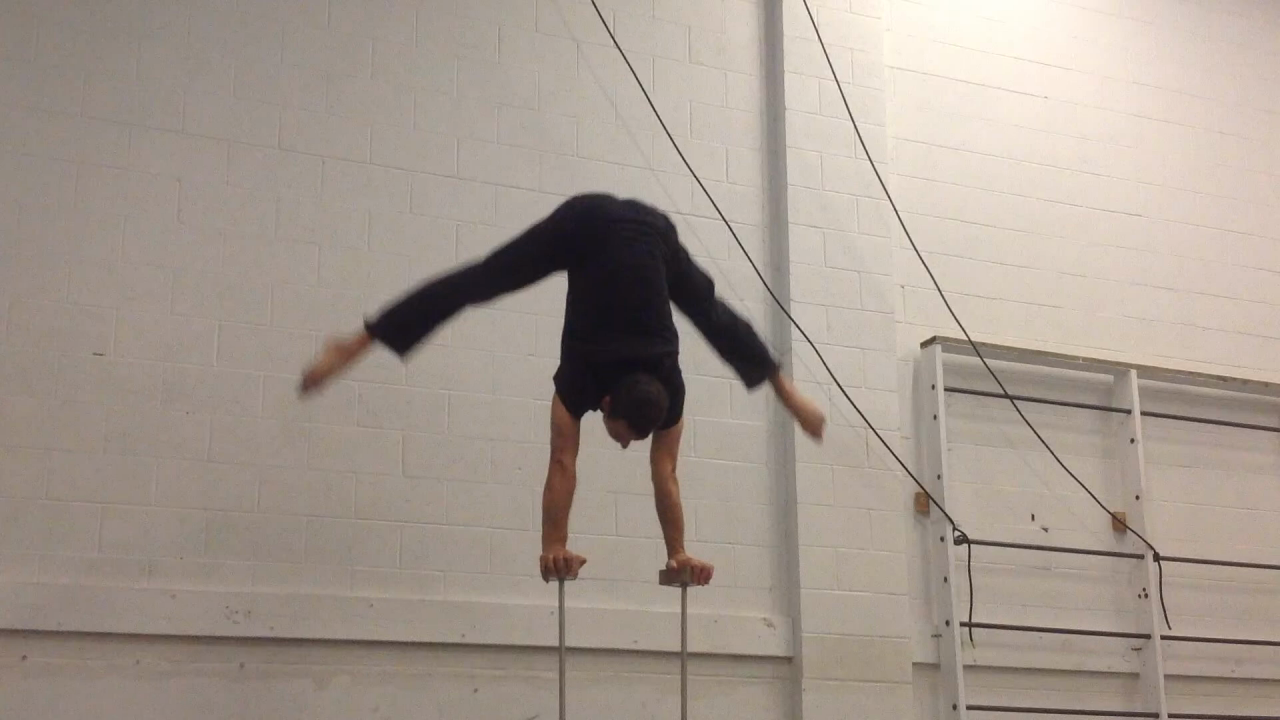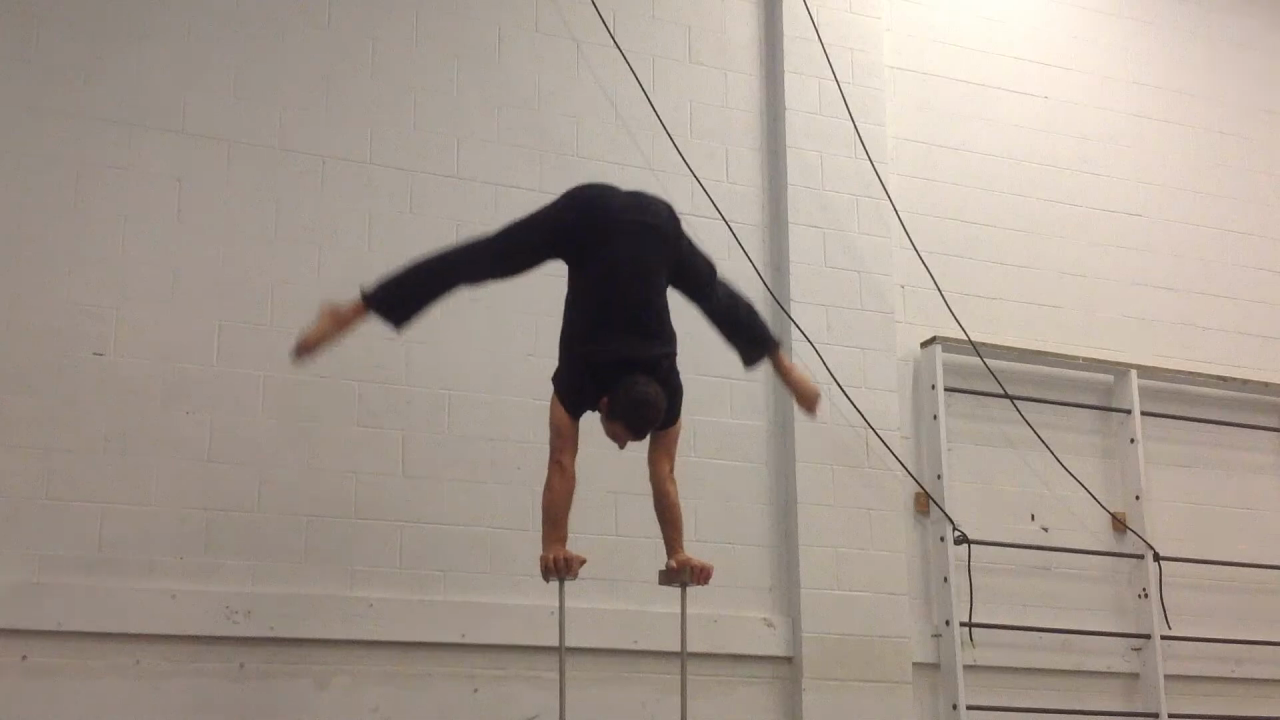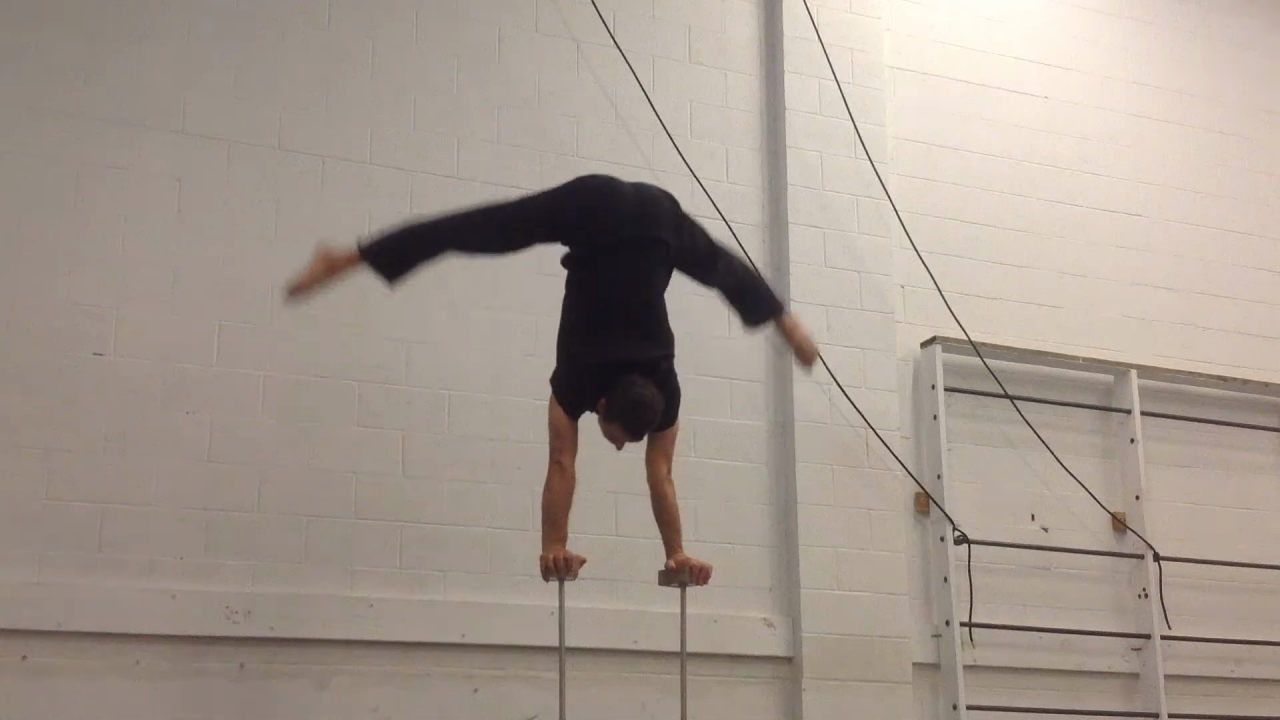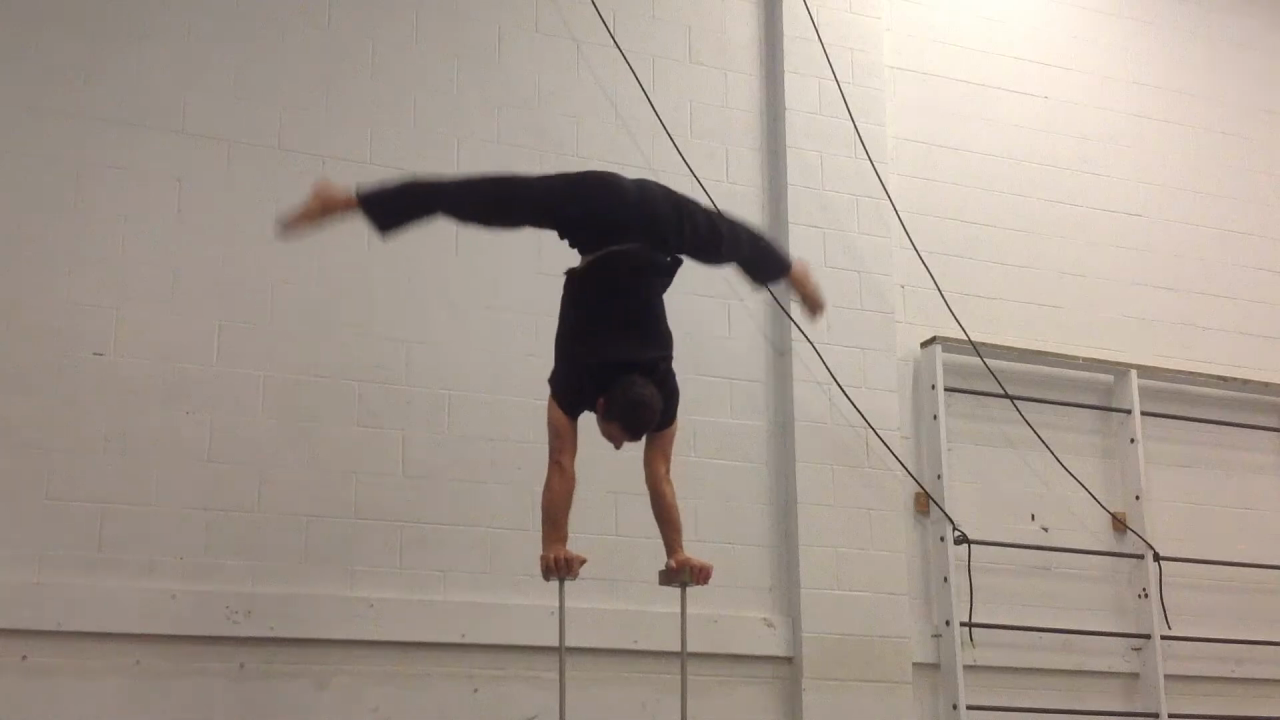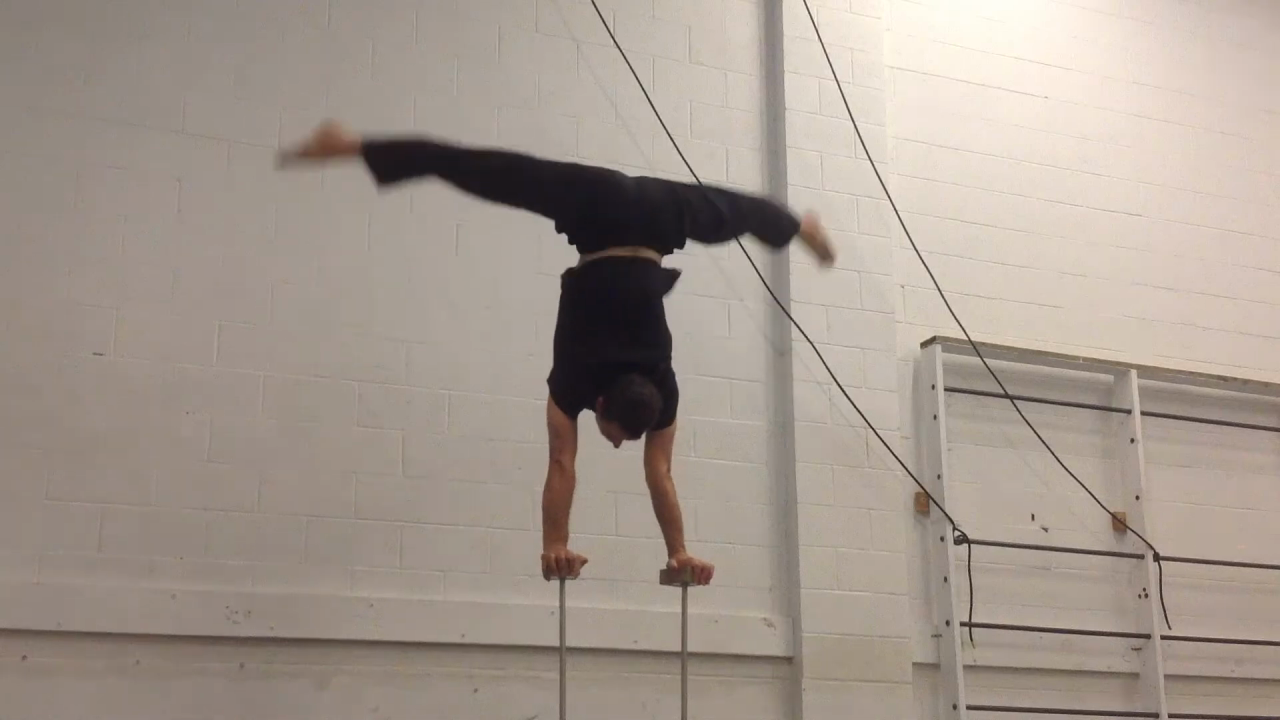
dt=0.1s
person 1, frame 1
left shoulder: (669, 392)
right shoulder: (578, 383)
left elbow: (665, 475)
right elbow: (562, 466)
left wrist: (679, 553)
right wrist: (554, 545)
left hip: (651, 231)
right hip: (587, 224)
left knee: (713, 312)
right knee: (473, 283)
left ankle: (783, 386)
right ankle: (355, 343)
person 1, frame 2
left shoulder: (667, 392)
right shoulder: (575, 383)
left elbow: (663, 474)
right elbow: (562, 466)
left wrist: (678, 552)
right wrist: (554, 545)
left hip: (655, 223)
right hip: (589, 217)
left knee: (716, 295)
right knee: (468, 265)
left ankle: (782, 364)
right ankle: (347, 313)
person 1, frame 3
left shoulder: (664, 388)
right shoulder: (575, 382)
left elbow: (660, 475)
right elbow: (562, 466)
left wrist: (677, 553)
right wrist: (553, 545)
left hip: (657, 220)
right hip: (593, 208)
left knee: (724, 270)
right knee: (460, 234)
left ankle: (785, 320)
right ankle: (346, 258)
person 1, frame 4
left shoulder: (663, 388)
right shoulder: (573, 382)
left elbow: (659, 474)
right elbow: (562, 466)
left wrist: (678, 553)
right wrist: (554, 544)
left hip: (658, 215)
right hip: (595, 206)
left knee: (730, 244)
right knee: (461, 200)
right ankle: (346, 200)
person 1, frame 5
left shoulder: (662, 396)
right shoulder: (572, 386)
left elbow: (660, 477)
right elbow: (563, 469)
left wrist: (679, 554)
right wrist: (556, 545)
left hip: (657, 211)
right hip: (604, 205)
left knee: (727, 216)
right knee: (480, 171)
left ankle: (799, 225)
right ankle: (353, 144)
